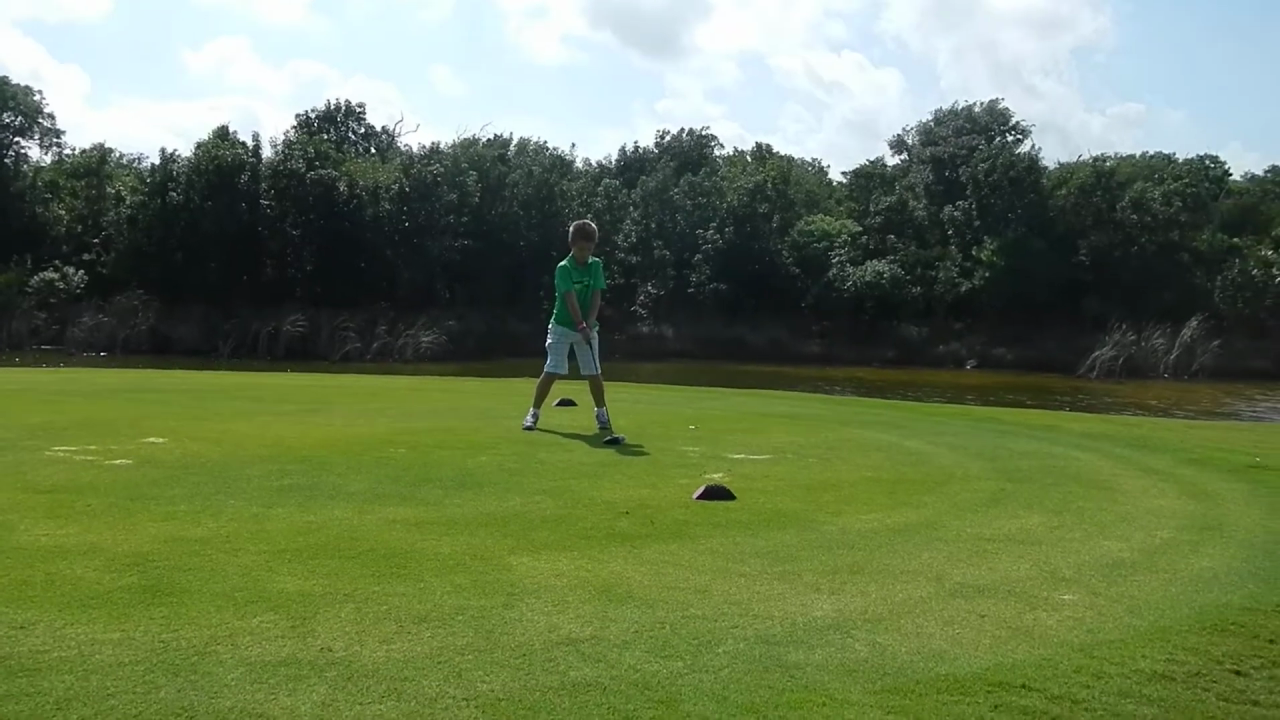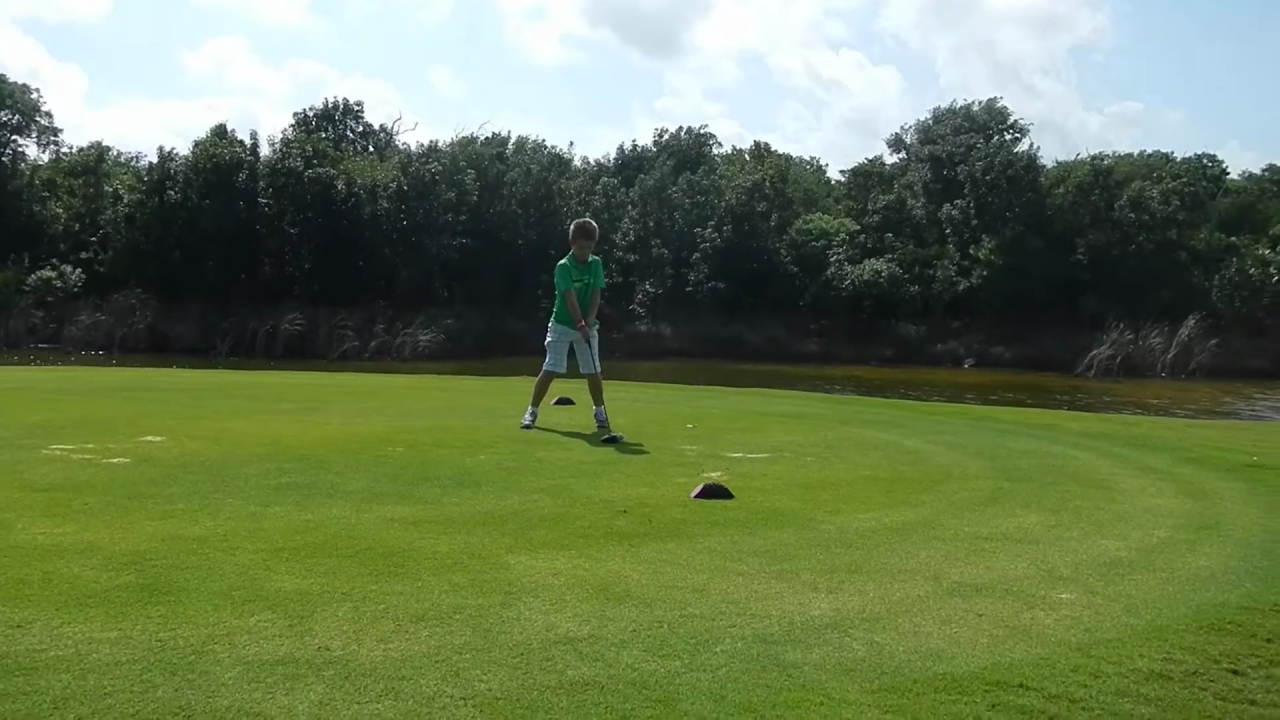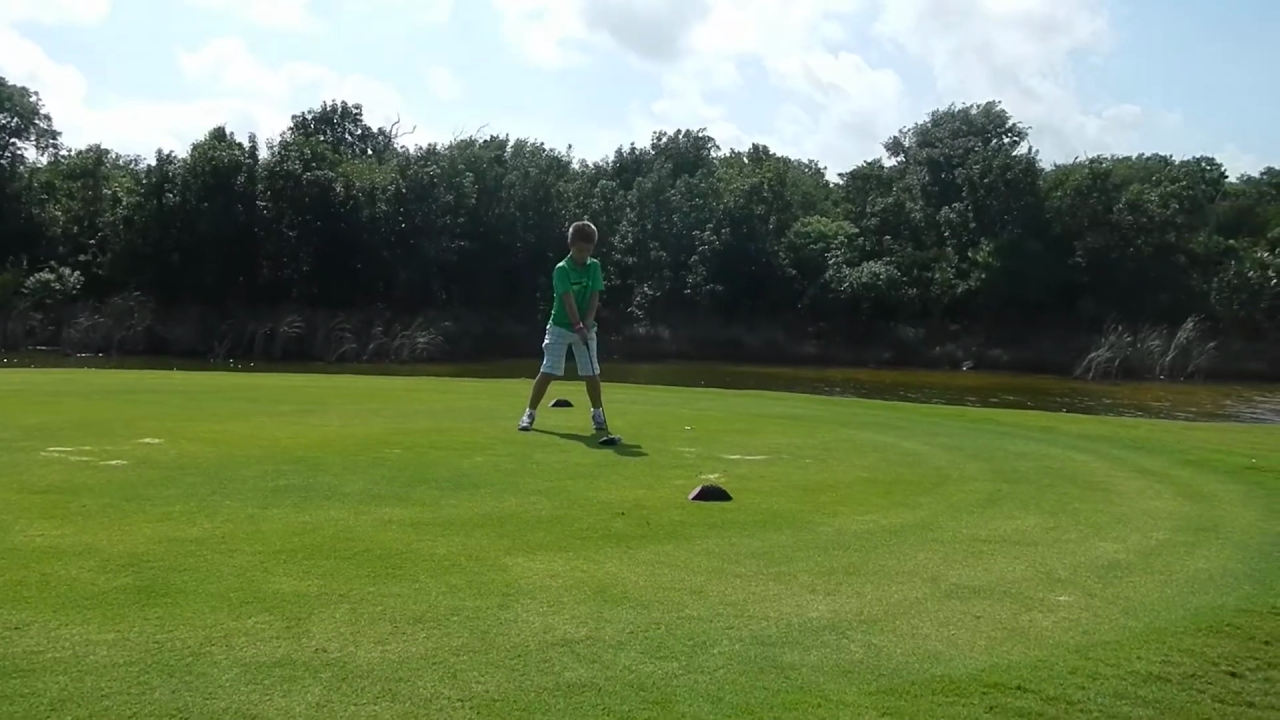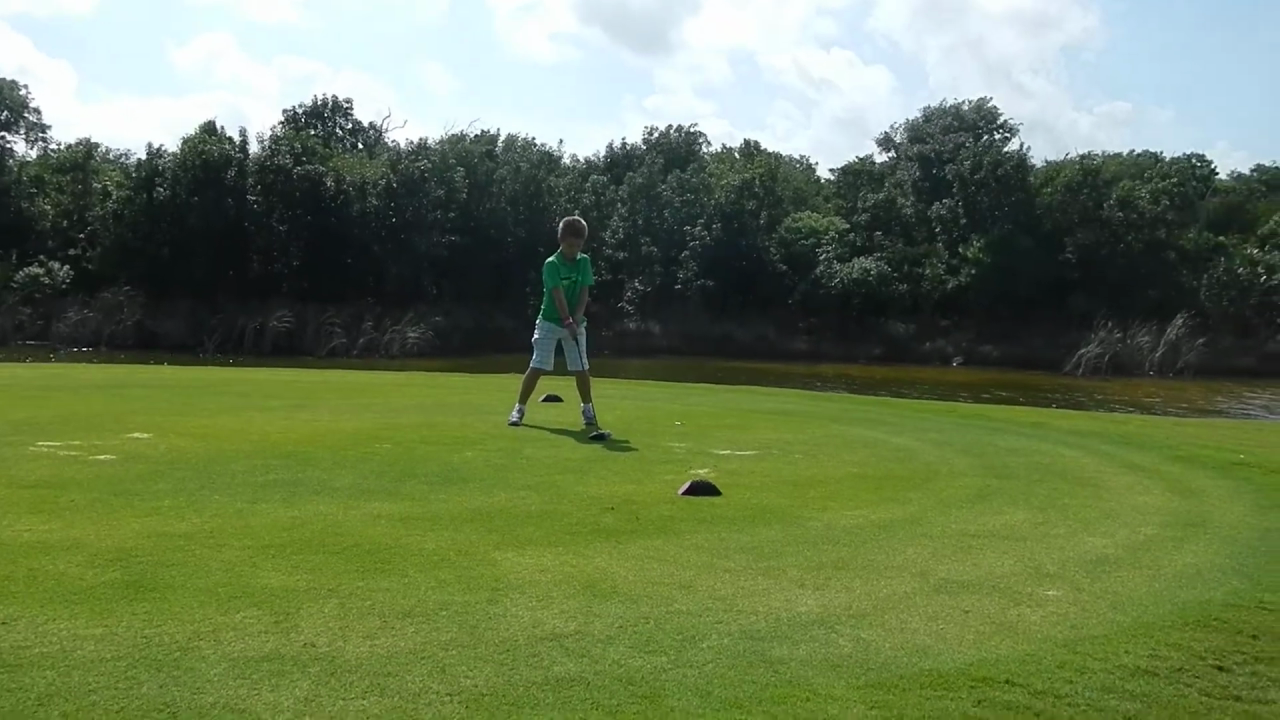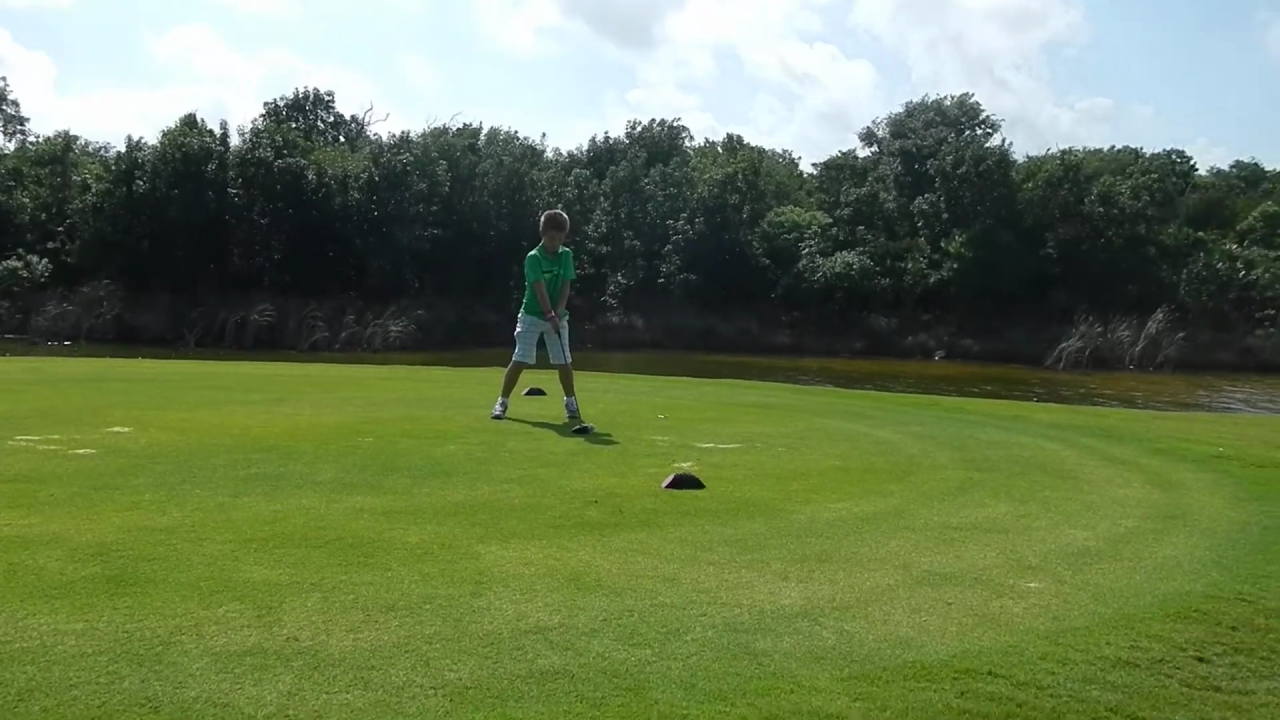
dt=0.1s
person 1, frame 1
left shoulder: (596, 265)
right shoulder: (563, 268)
left elbow: (596, 297)
right elbow: (571, 300)
left wrist: (589, 323)
right wrist: (580, 325)
left hip: (587, 327)
right hip: (562, 326)
left knee: (593, 372)
right knee: (551, 371)
left ankle: (601, 413)
right ankle: (533, 412)
person 1, frame 2
left shoulder: (596, 264)
right shoulder: (563, 267)
left elbow: (596, 295)
right elbow: (571, 298)
left wrist: (589, 321)
right wrist: (579, 324)
left hip: (587, 325)
right hip: (562, 325)
left knee: (593, 371)
right knee: (550, 369)
left ankle: (599, 411)
right ankle: (532, 411)
person 1, frame 3
left shoulder: (594, 266)
right shoulder: (562, 269)
left elbow: (594, 298)
right elbow: (569, 301)
left wrist: (587, 324)
right wrist: (578, 326)
left hip: (585, 328)
right hip: (560, 327)
left knee: (591, 373)
right knee: (548, 372)
left ankle: (597, 414)
right ankle: (530, 413)
person 1, frame 4
left shoulder: (584, 261)
right shoulder: (551, 264)
left elbow: (584, 293)
right elbow: (558, 296)
left wrist: (576, 319)
right wrist: (567, 321)
left hip: (575, 323)
right hip: (550, 322)
left knee: (581, 368)
right knee: (537, 367)
left ankle: (587, 409)
right ankle: (519, 408)
person 1, frame 5
left shoulder: (566, 255)
right shoulder: (533, 258)
left elbow: (566, 286)
right elbow: (540, 289)
left wrist: (558, 312)
right wrist: (549, 315)
left hip: (557, 316)
right hip: (532, 315)
left knee: (564, 361)
right knee: (519, 360)
left ankle: (570, 402)
right ankle: (502, 401)
